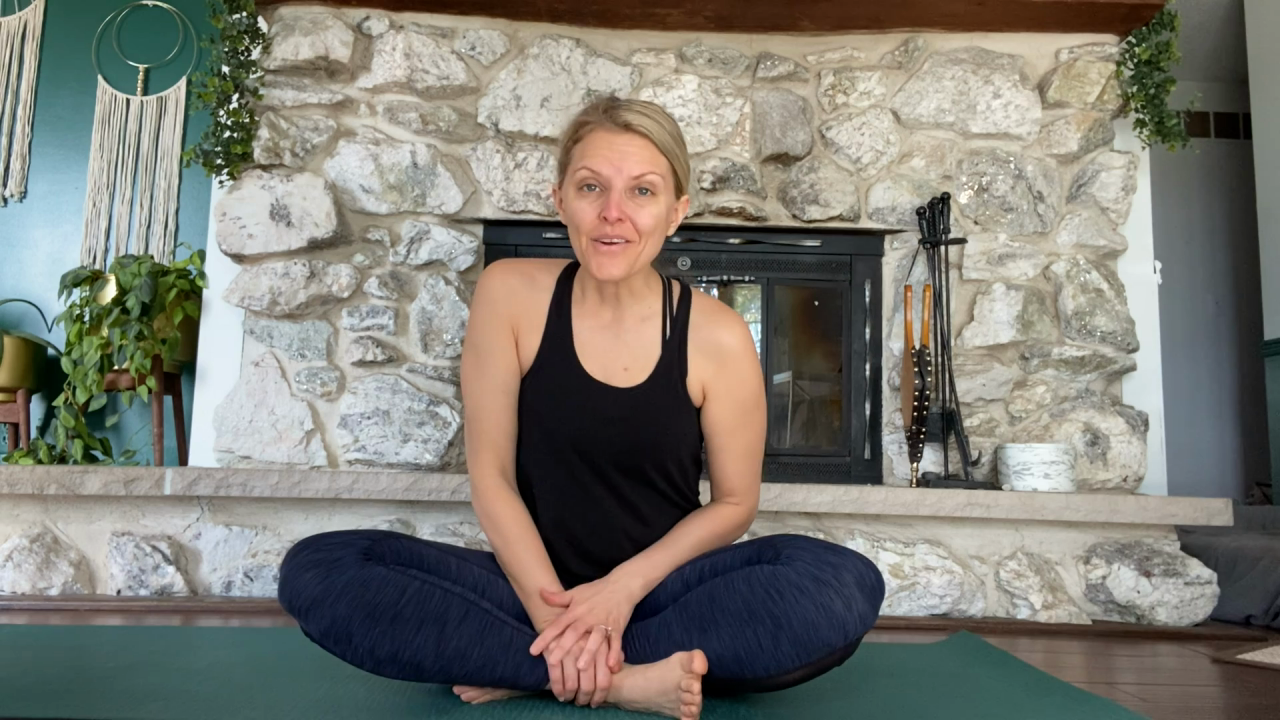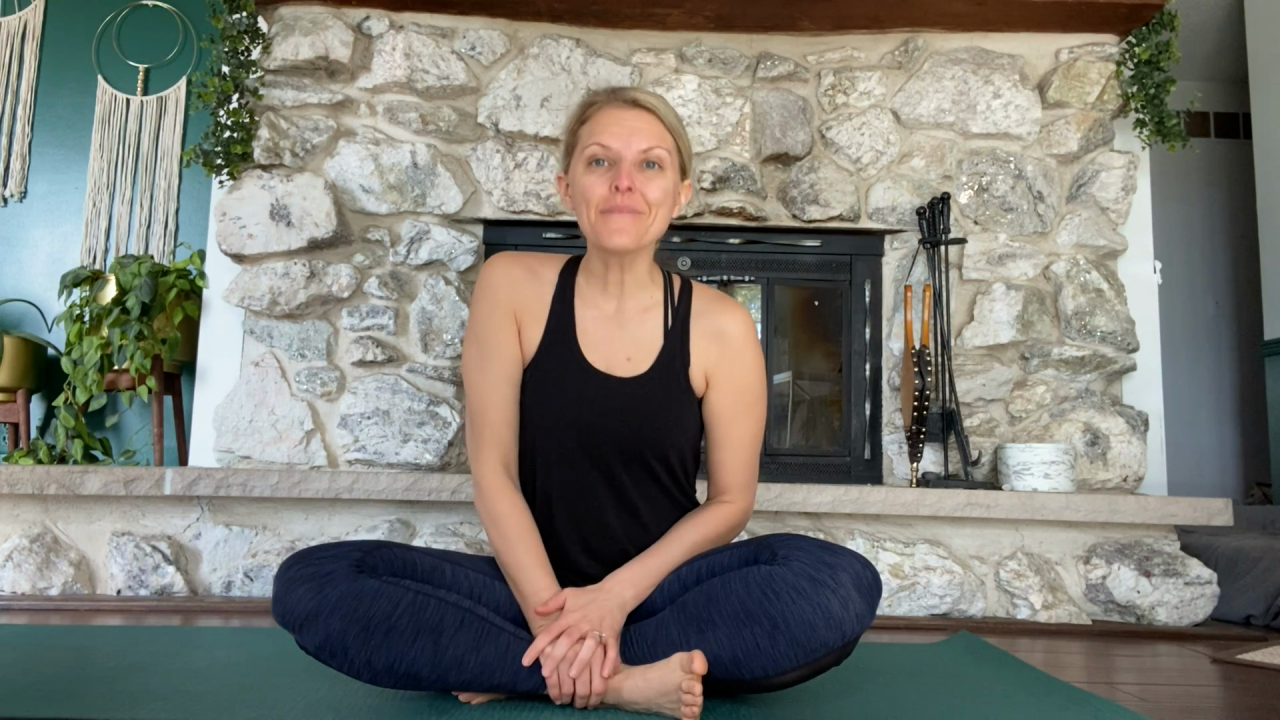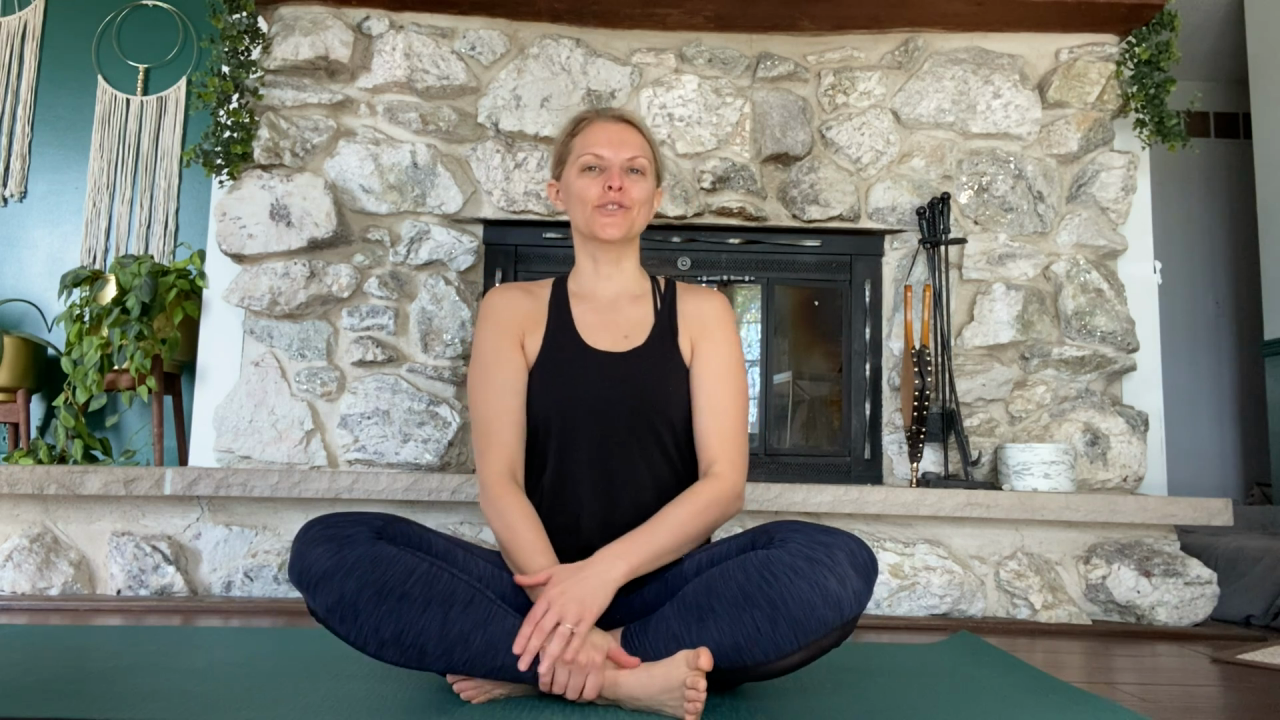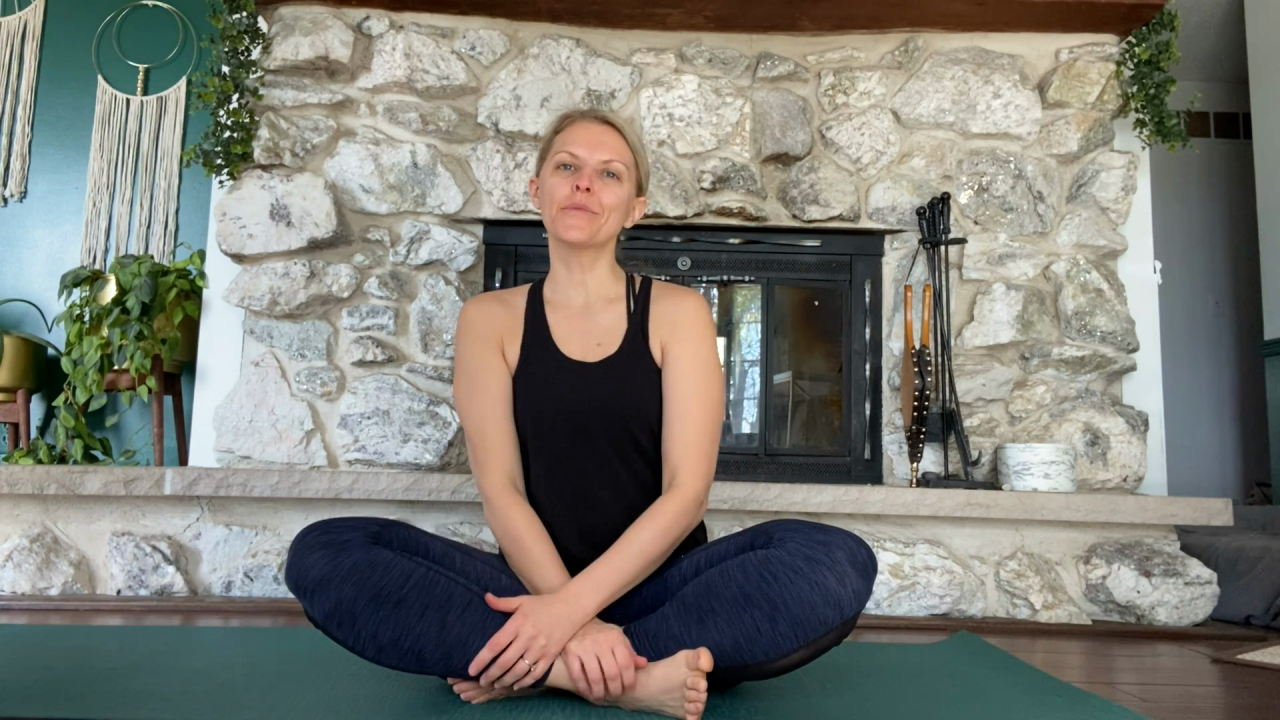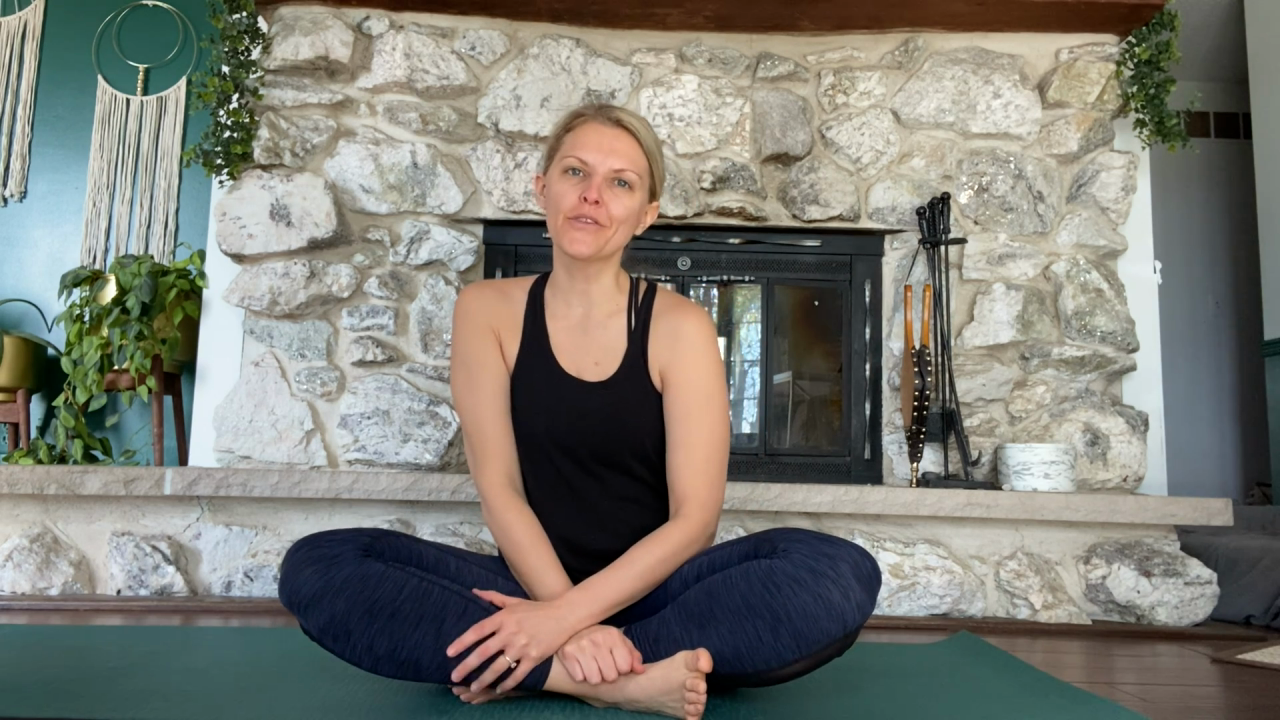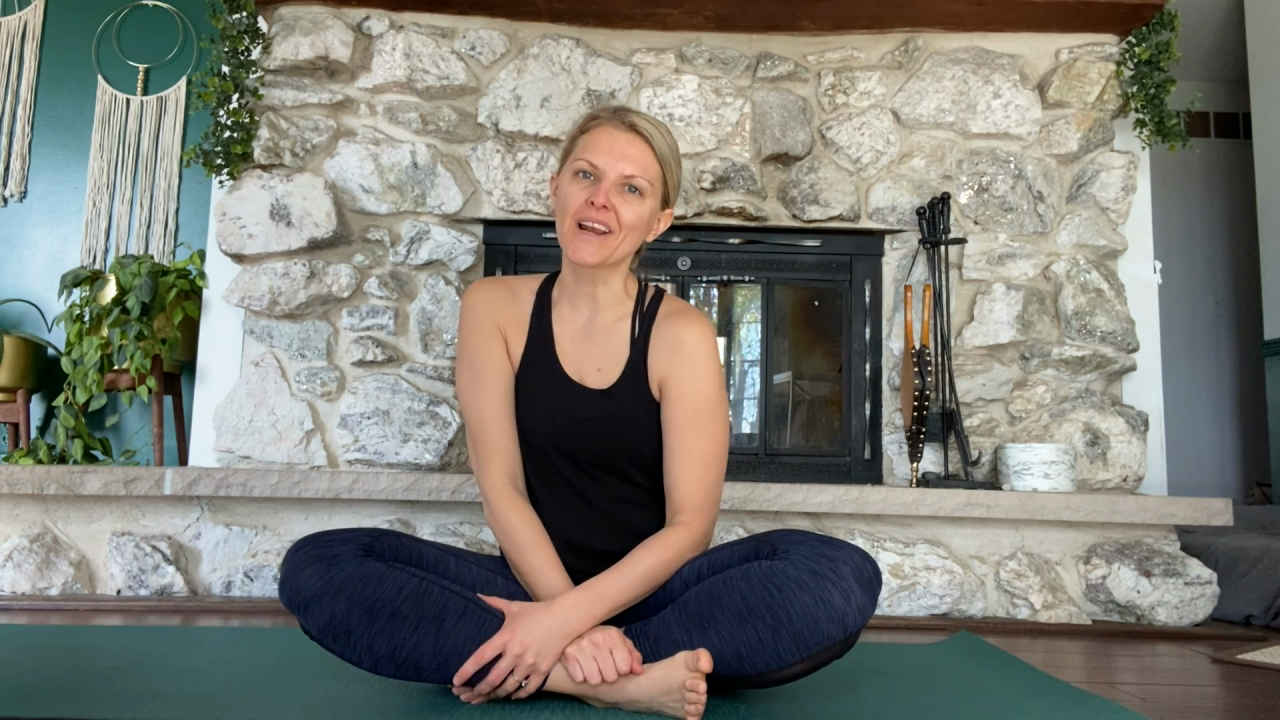
dt=0.5s
person 1, frame 1
left shoulder: (716, 336)
right shoulder: (509, 293)
left elbow: (734, 501)
right elbow: (491, 476)
left wrist: (628, 583)
right wrist: (553, 611)
left hip: (664, 593)
right hip: (538, 589)
left knee: (846, 587)
right knee: (315, 572)
left ankle: (526, 668)
person 1, frame 2
left shoulder: (720, 326)
right shoulder: (512, 284)
left elbow: (730, 502)
right elbow: (494, 473)
left wrist: (621, 593)
right wrist: (548, 615)
left hip: (664, 594)
right hip: (537, 588)
left knee: (844, 587)
right knee: (310, 586)
left ankle: (529, 669)
person 1, frame 3
left shoulder: (702, 311)
right shoulder: (511, 308)
left elbow: (723, 484)
right elbow: (498, 482)
left wrist: (602, 575)
right wrist: (566, 607)
left hip: (668, 592)
right hip: (547, 589)
left knee: (839, 566)
right knee: (326, 550)
left ankle: (529, 669)
person 1, frame 4
left shoulder: (677, 311)
right shoulder: (490, 317)
left elbow: (687, 491)
right elbow: (500, 491)
left wrist: (570, 607)
right wrist: (571, 614)
left hip: (663, 590)
right hip: (540, 587)
left knee: (837, 563)
right knee: (323, 554)
left ankle: (543, 669)
person 1, frame 5
left shoulder: (678, 326)
right shoulder: (487, 309)
left elbow: (695, 519)
right elbow: (500, 490)
left wrist: (566, 617)
right wrist: (567, 619)
left hip: (655, 593)
right hip: (535, 588)
left knee: (840, 575)
right knee: (315, 568)
person 1, frame 6
left shoulder: (681, 333)
right shoulder: (494, 306)
left elbow: (690, 526)
right elbow: (502, 489)
left wrist: (566, 620)
right wrist: (568, 618)
left hip: (654, 594)
right hip: (536, 588)
left knee: (841, 578)
right knee: (315, 566)
